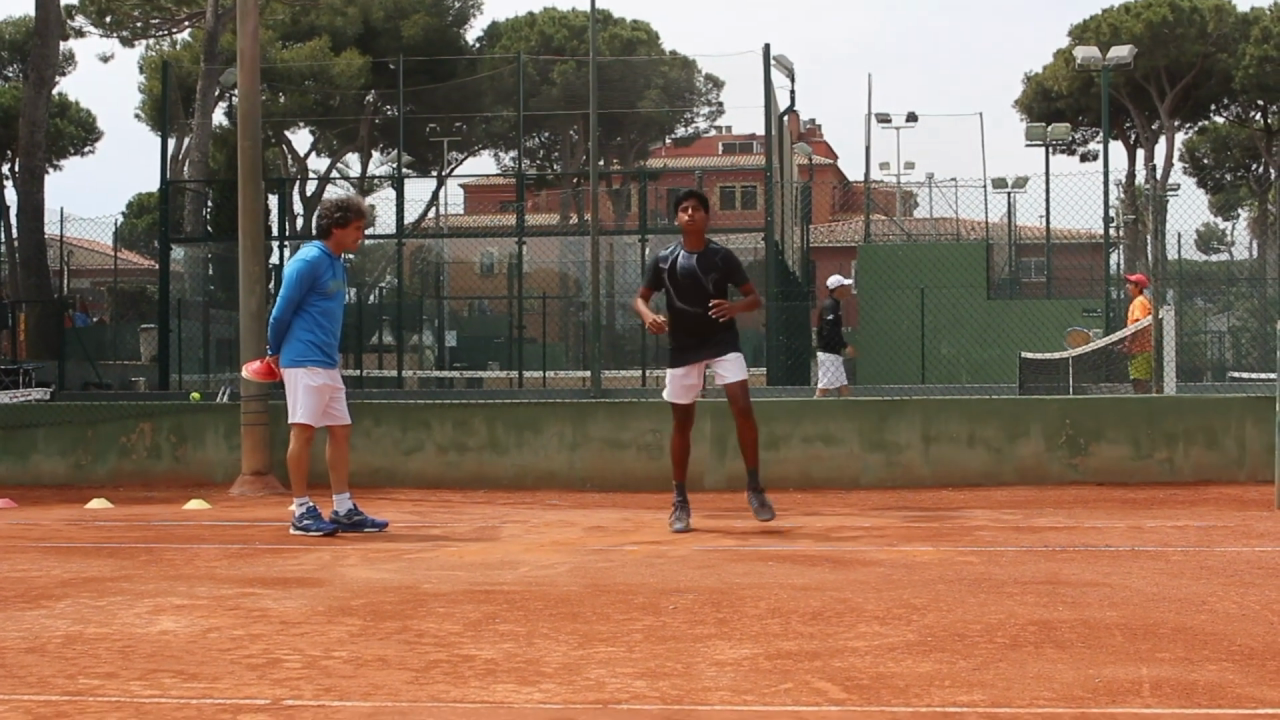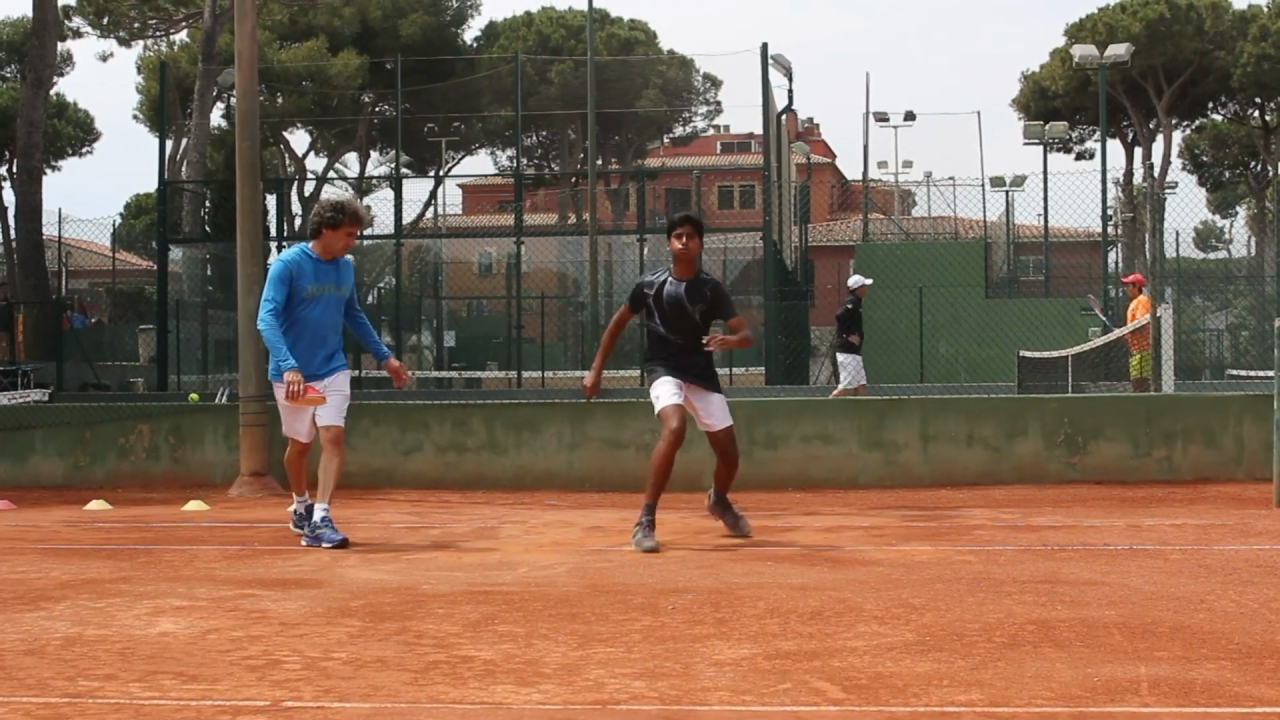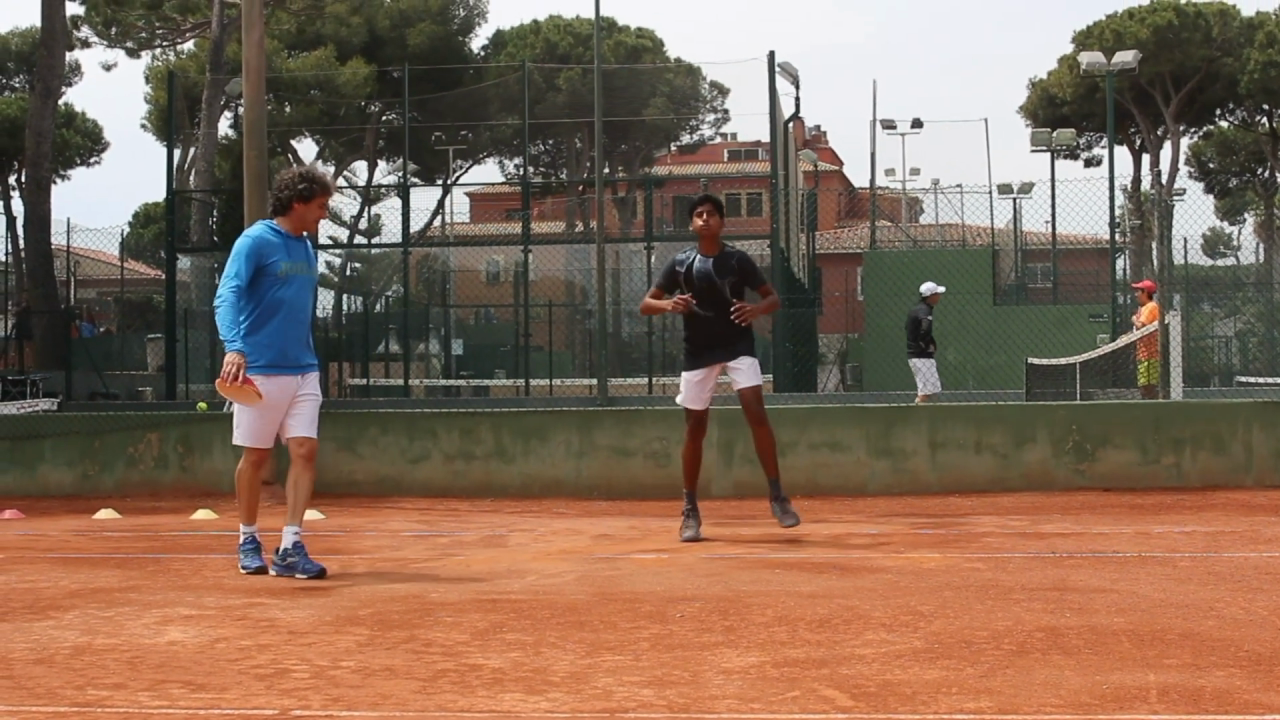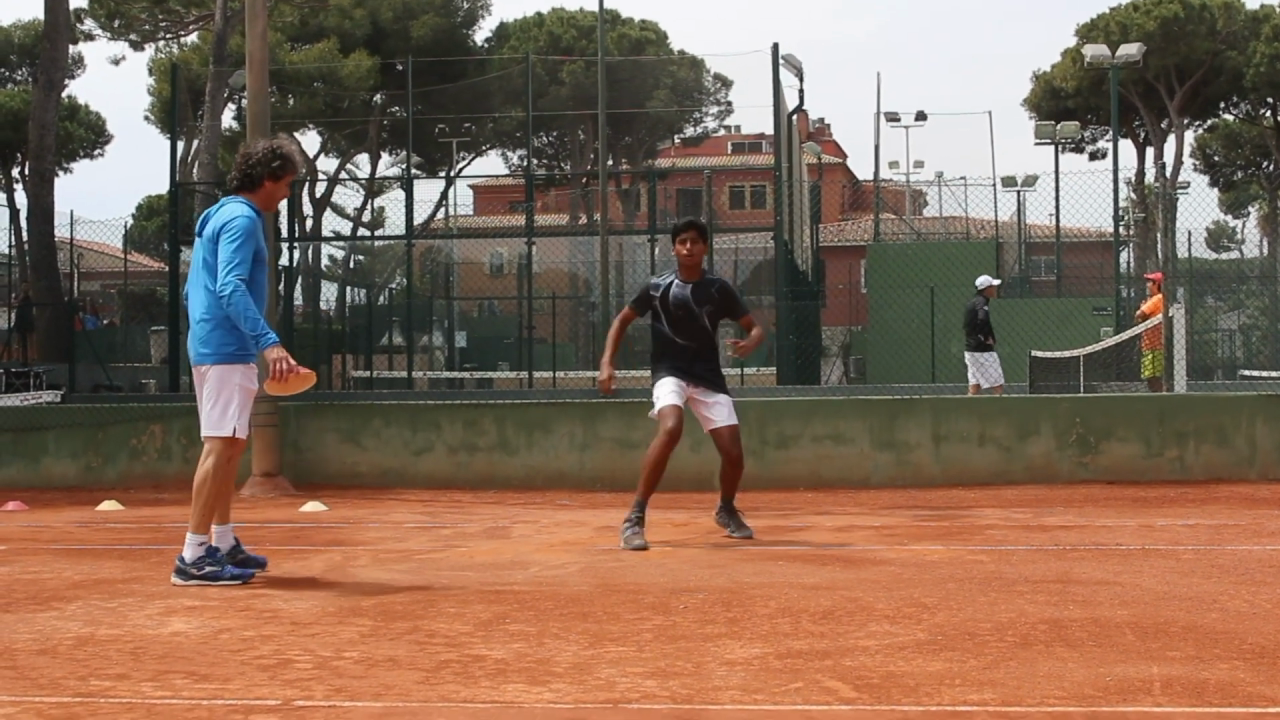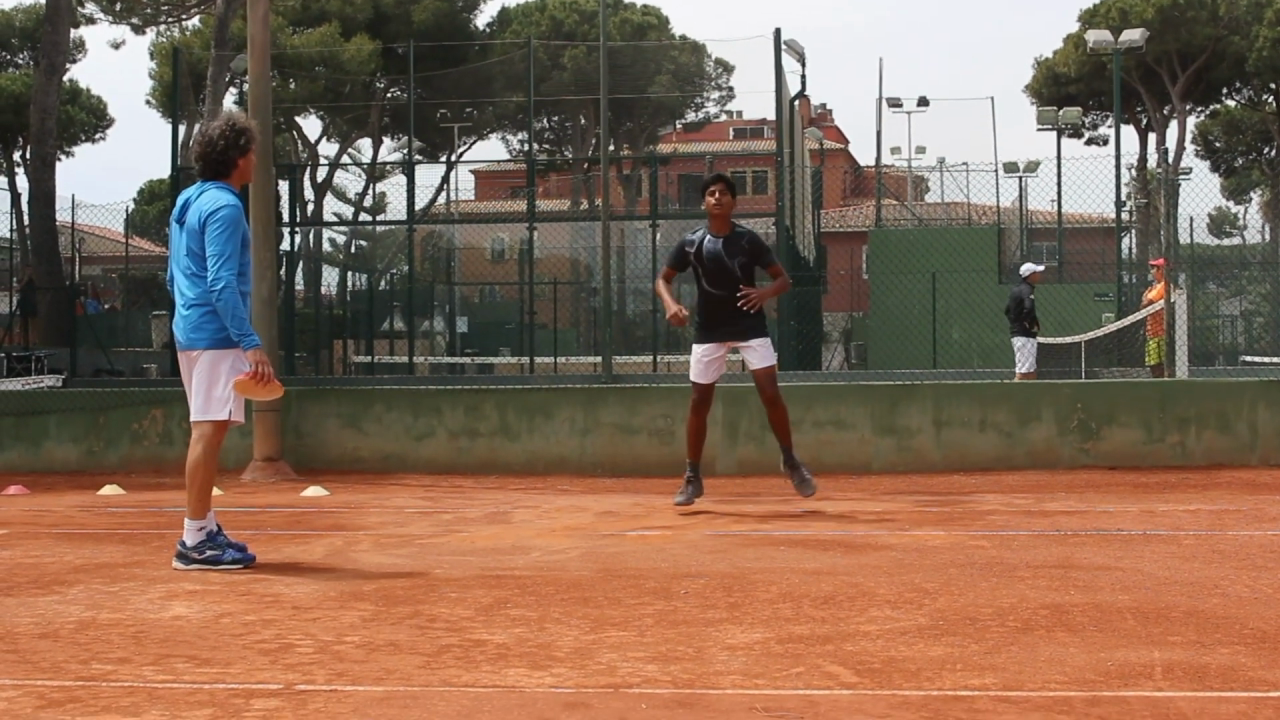
dt=1s
person 1, frame 1
left shoulder: (336, 262)
right shoulder: (308, 261)
right elbow: (281, 312)
right wrist: (275, 352)
left hip: (328, 364)
right hip: (305, 362)
left knee: (340, 432)
right knee: (303, 431)
left ankle: (343, 509)
right ankle: (302, 511)
person 1, frame 2
left shoulder: (345, 267)
right shoulder: (287, 263)
left elbow: (354, 315)
right elbow: (267, 319)
left wrist: (385, 356)
right wrist: (288, 366)
left hip: (333, 371)
right hip: (294, 374)
left knee: (332, 437)
right knee: (299, 444)
left ankle: (321, 520)
right ankle: (302, 506)
person 1, frame 3
left shoulder: (307, 249)
right shoulder: (255, 241)
right elbow: (227, 296)
right wrist: (234, 347)
left hip: (304, 371)
right hip: (261, 371)
left knee: (305, 452)
right knee: (256, 455)
left ankle: (290, 548)
right ankle: (248, 540)
person 1, frame 4
left shoulder: (219, 216)
right shoulder: (241, 219)
left elbow: (193, 293)
right elbow: (231, 290)
right wrist: (269, 341)
left hip: (212, 348)
right hip: (228, 351)
left knee: (228, 446)
right knee: (221, 447)
left ankle: (223, 542)
right ankle: (194, 557)
person 1, frame 5
left shoulder: (188, 202)
right shoulder: (223, 206)
left elbow: (175, 278)
right elbow: (222, 284)
right wrist: (250, 342)
left hip: (191, 333)
right hip: (216, 336)
left knee: (206, 432)
right knee: (209, 431)
left ankle: (206, 530)
right ankle: (193, 542)
person 2, frame 1
left shoulder: (723, 256)
right shoulder: (663, 259)
left elbow: (754, 297)
right elbow: (640, 298)
left wrist: (737, 306)
right wrist: (649, 316)
left hip: (723, 342)
right hip: (683, 348)
left knee: (742, 409)
right knee: (682, 423)
left ankle: (754, 487)
right ankle: (680, 498)
person 2, frame 2
left shoulder: (712, 288)
right shoulder: (649, 284)
left elbow: (744, 333)
right elbow: (618, 323)
left wrist: (730, 340)
right wrist: (595, 370)
left hip: (702, 374)
right hip: (664, 369)
left knee: (729, 453)
right knee: (673, 430)
left ankle: (719, 501)
right ankle: (645, 521)
person 2, frame 3
left shoulder: (739, 260)
right shoulder: (679, 263)
left elbow: (773, 297)
right elbow: (645, 304)
left wrist: (756, 309)
right wrist: (667, 305)
left hip: (738, 347)
right hip: (698, 353)
left knee: (756, 414)
right knee: (695, 430)
left ankle: (777, 495)
right ankle: (690, 507)
person 2, frame 4
left shoulder: (719, 289)
right shoulder: (656, 287)
left elbow: (754, 327)
right elbow: (622, 320)
left wrist: (750, 344)
right wrist: (607, 363)
left hip: (708, 377)
right hip: (670, 372)
left knee: (733, 453)
right knee: (670, 429)
left ankle: (727, 510)
right ankle: (635, 517)
person 2, frame 5
left shoulder: (750, 240)
right shoulder: (690, 243)
left elbow: (783, 279)
right elbow: (662, 279)
left wrist: (766, 293)
right wrist: (670, 304)
left hip: (750, 325)
right hip: (710, 330)
left knee: (771, 396)
right knee: (699, 402)
left ankle: (790, 461)
right ankle: (693, 476)
